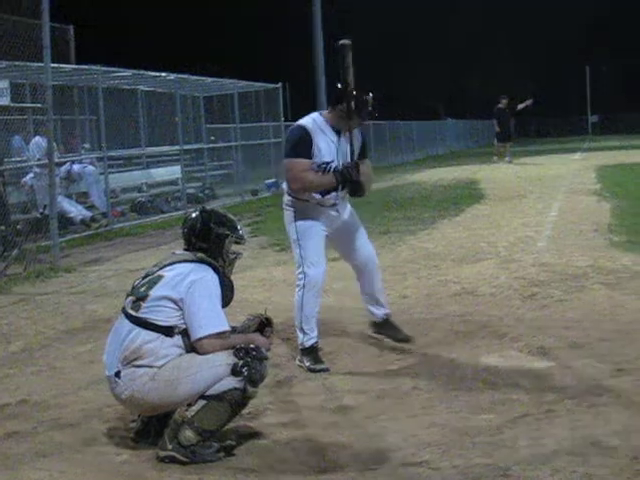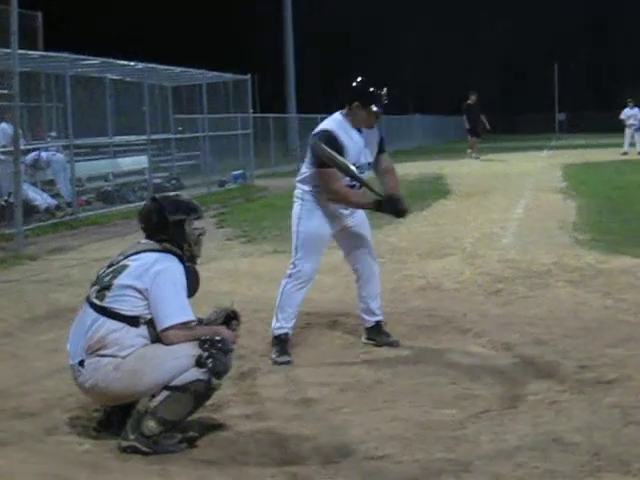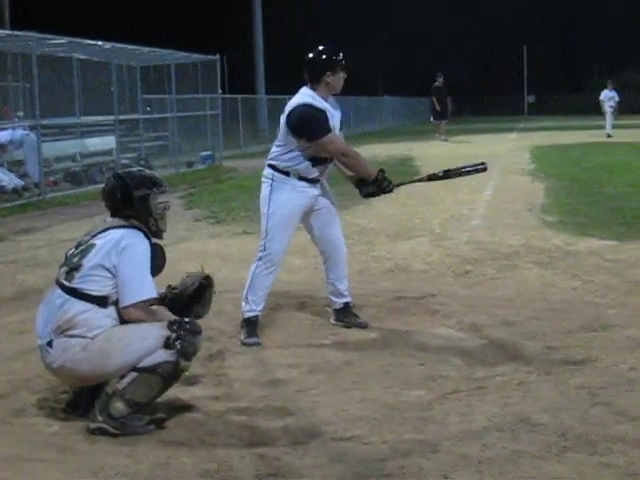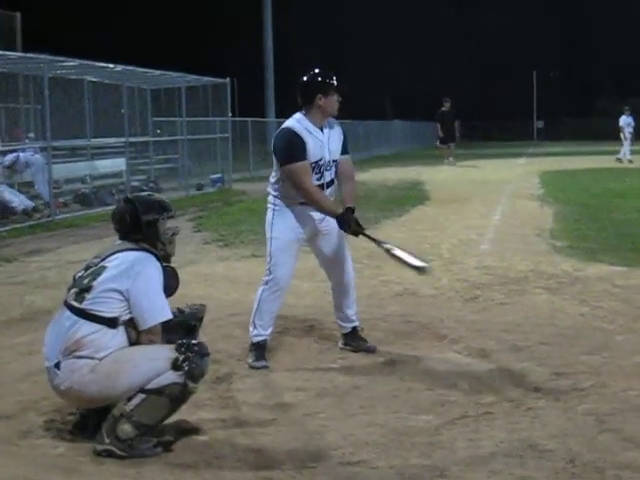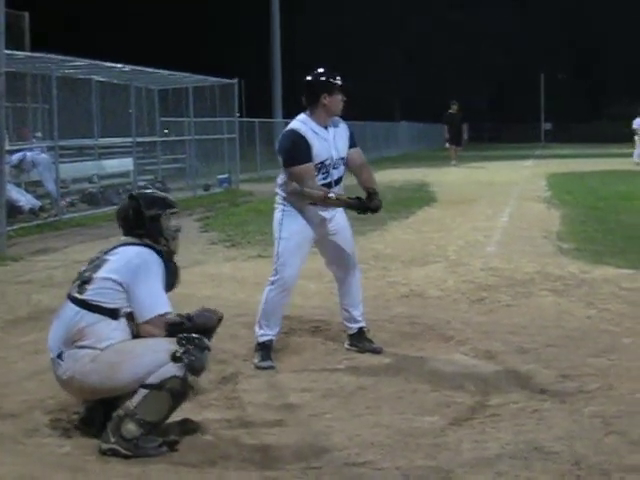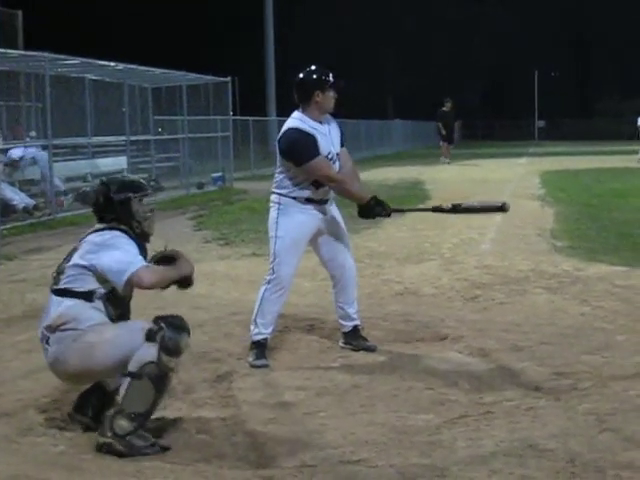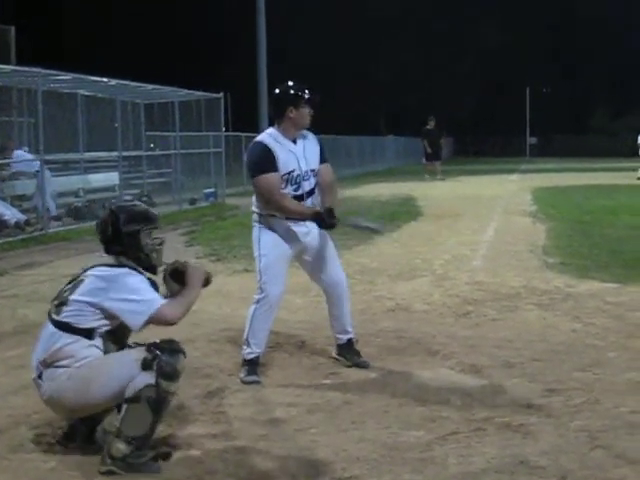
dt=0.5s
person 1, frame 1
left shoulder: (355, 135)
right shoulder: (304, 132)
left elbow: (366, 179)
right elbow: (297, 180)
left wrist: (358, 183)
right wrist: (339, 178)
left hip: (340, 210)
right hip: (307, 213)
left knee: (368, 262)
right knee: (312, 277)
left ankle: (381, 319)
right ankle: (308, 347)
person 1, frame 2
left shoulder: (372, 132)
right shoulder: (329, 135)
left elbow: (386, 170)
right elbow: (334, 190)
left wrist: (394, 198)
right wrist: (376, 204)
left hip: (351, 207)
right hip: (315, 205)
left knee: (368, 265)
right knee: (303, 269)
left ankle: (373, 326)
right ankle: (280, 336)
person 1, frame 3
left shoulder: (328, 104)
right shoulder: (306, 109)
left elbow: (339, 151)
right elbow: (342, 152)
left wrist: (358, 181)
right wrist: (376, 176)
left hip: (316, 185)
right hip: (285, 186)
left knee: (335, 247)
right knee: (271, 253)
left ankle: (341, 308)
right ankle: (250, 318)
person 1, frame 4
left shoulder: (336, 130)
right shoulder: (290, 134)
left elbow: (345, 174)
right elbow: (304, 187)
left wrist: (348, 210)
right wrist: (337, 213)
left hip: (325, 211)
right hip: (288, 211)
left knee: (343, 271)
right knee: (277, 278)
left ankle: (349, 332)
right ankle: (258, 342)
person 1, frame 5
left shoulder: (341, 127)
right shoulder: (295, 136)
left elbow: (359, 164)
right elbow: (309, 189)
left wrist: (371, 192)
right wrist: (350, 202)
left hip: (333, 210)
right hip: (297, 212)
left knee: (350, 270)
right knee: (283, 277)
left ankle: (356, 332)
right ankle: (264, 342)
person 1, frame 6
left shoulder: (331, 125)
right shoulder: (296, 133)
left elbow: (346, 167)
right elbow: (331, 178)
left wrist: (363, 202)
right wrist: (370, 200)
left hip: (325, 208)
right hip: (293, 211)
left knee: (344, 269)
right knee: (280, 276)
left ankle: (350, 331)
right ankle: (259, 340)
person 1, frame 7
left shoulder: (312, 141)
right shoulder: (262, 148)
left elbow: (327, 182)
right elbow: (274, 198)
left wrist: (328, 211)
right wrist: (314, 213)
left hip: (310, 226)
right hip: (274, 229)
left knee: (337, 283)
right knee: (269, 294)
left ankle: (345, 344)
right ankle: (250, 358)
person 2, frame 1
left shoulder: (174, 265)
right shoulder: (200, 273)
right elbow: (206, 344)
left wrist: (242, 331)
right wrist: (250, 339)
right hip: (141, 382)
left knee: (220, 348)
right knee: (250, 362)
left ankle: (157, 422)
right ankle: (183, 441)
person 2, frame 2
left shoulder: (138, 255)
right shoulder: (165, 263)
right elbow: (173, 334)
left wrist: (207, 324)
right wrist: (216, 332)
left hip: (87, 366)
right hip: (105, 371)
left knee: (188, 339)
right knee: (215, 353)
left ankle: (120, 413)
right ankle: (145, 431)
person 2, frame 3
left shoulder: (106, 233)
right shoulder: (132, 239)
right elbow: (134, 312)
right wrist: (174, 322)
left hip: (56, 347)
right hip: (74, 352)
left knee: (147, 323)
right knee: (185, 335)
left ankle: (89, 393)
right ankle: (113, 413)
person 2, frame 4
left shoulder: (113, 257)
right shoulder: (143, 261)
right elbow: (151, 337)
left hip: (62, 370)
right hip: (81, 374)
right knee: (193, 357)
left ankle: (97, 414)
right ankle: (119, 435)
person 2, frame 5
left shoulder: (120, 253)
right shoulder: (144, 256)
right elbow: (151, 329)
left wrist: (188, 320)
left hip: (68, 361)
right hip: (85, 365)
right knee: (193, 351)
left ankle: (102, 410)
right ankle: (126, 434)
person 2, frame 6
left shoulder: (104, 240)
right shoulder: (111, 239)
right elbow: (144, 278)
left wrist: (166, 272)
right wrist: (180, 269)
left hip: (70, 347)
right hip: (72, 347)
left knee: (145, 351)
right knee: (170, 333)
left ankle: (92, 406)
right ankle: (123, 430)
person 2, frame 7
left shoulder: (108, 270)
right shoulder: (119, 277)
right elbow: (169, 314)
left wrist: (179, 285)
right wrist: (193, 285)
left hip: (57, 377)
right hip: (65, 383)
left knee: (136, 359)
right knee: (167, 357)
left ankle: (82, 427)
right ankle: (123, 453)
